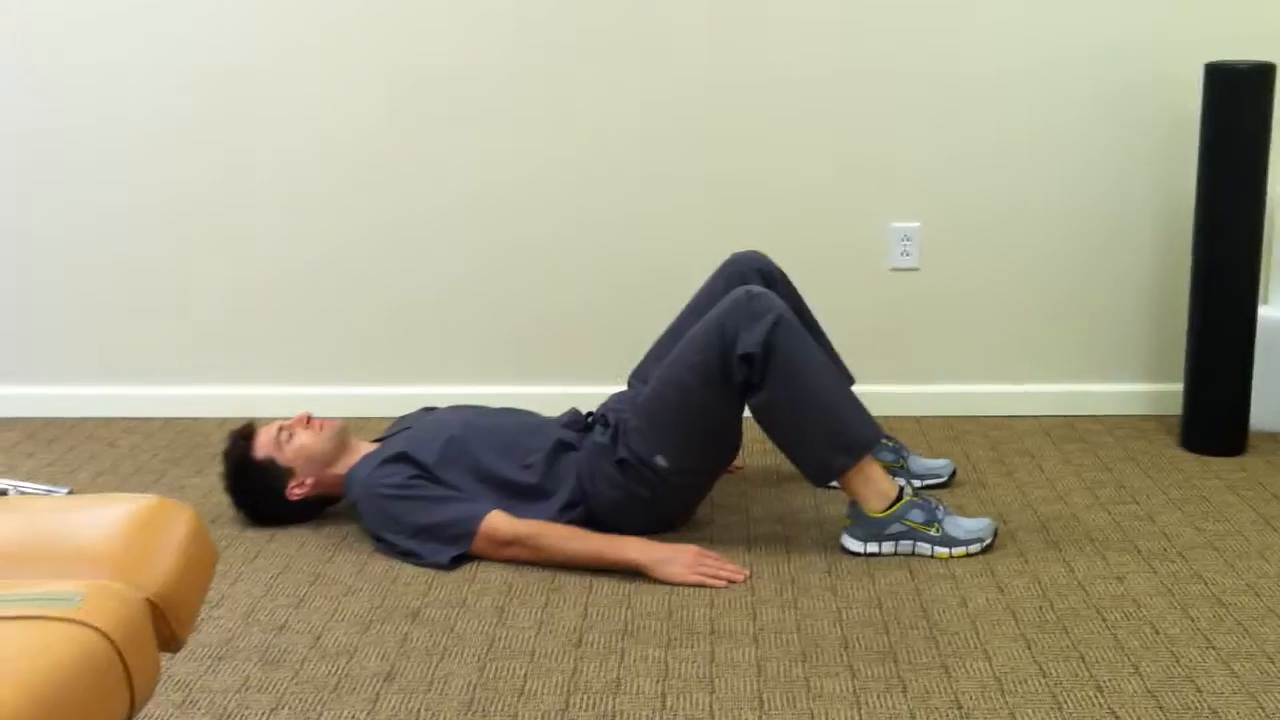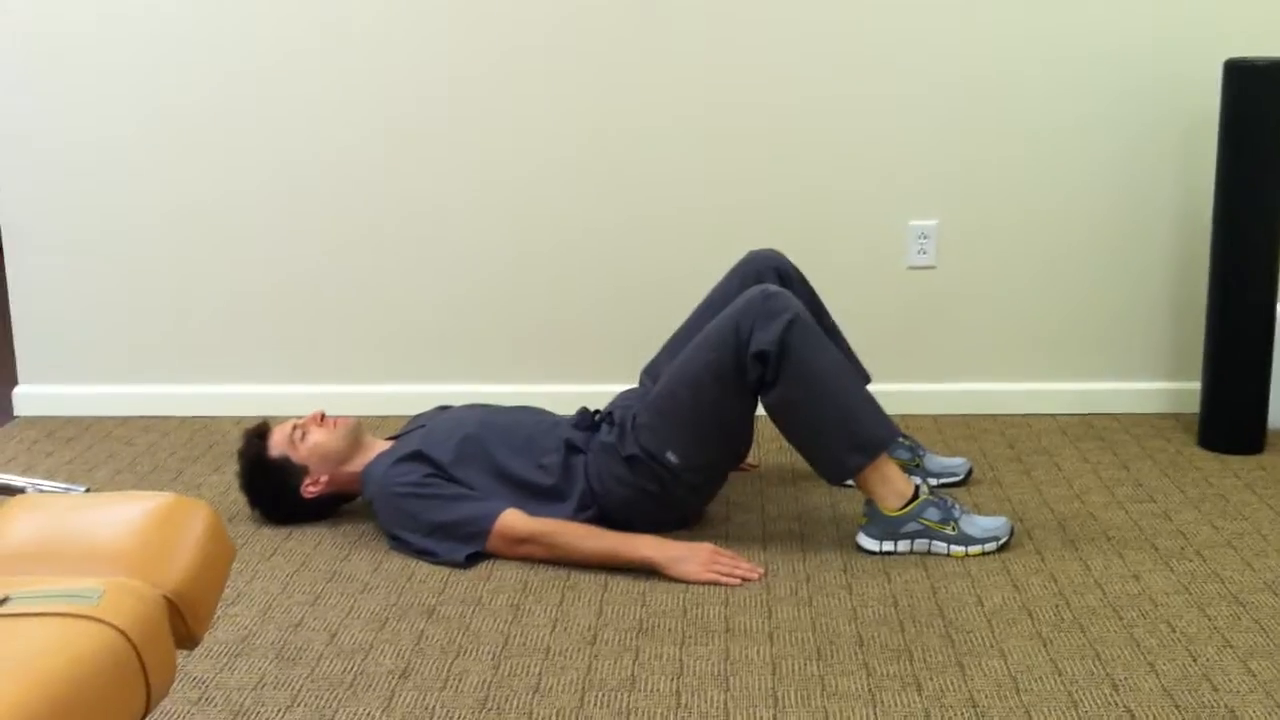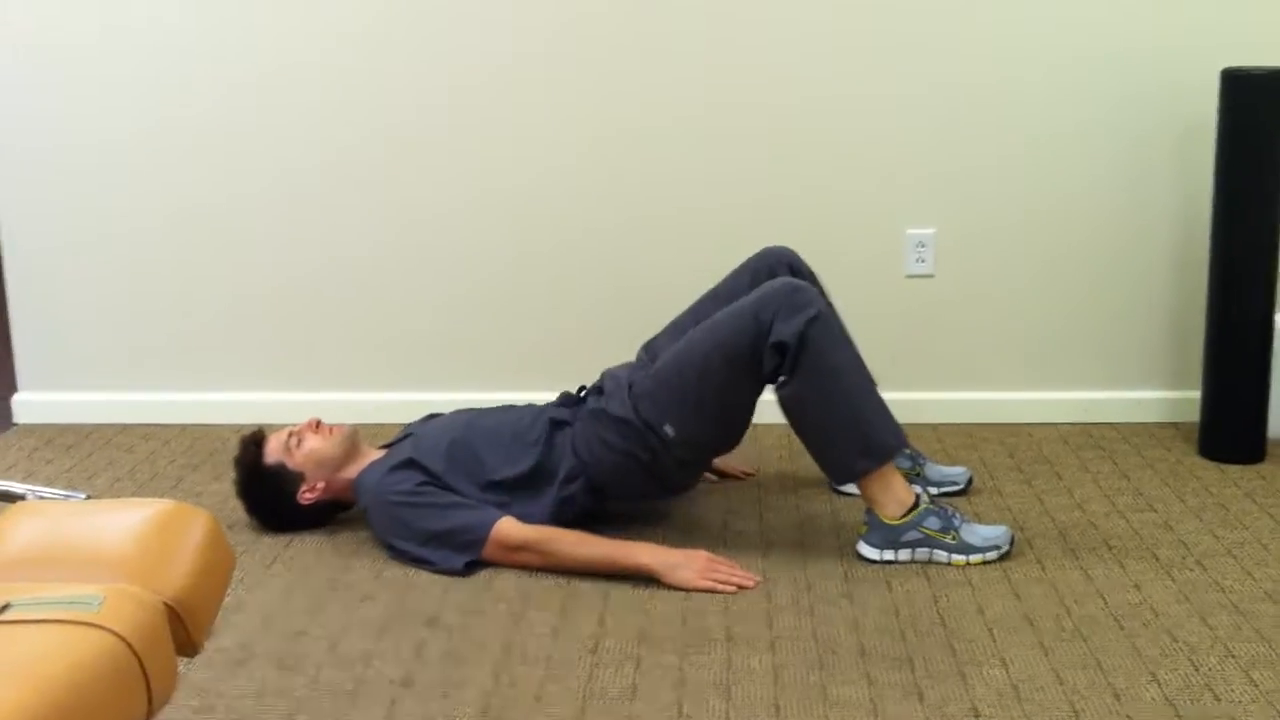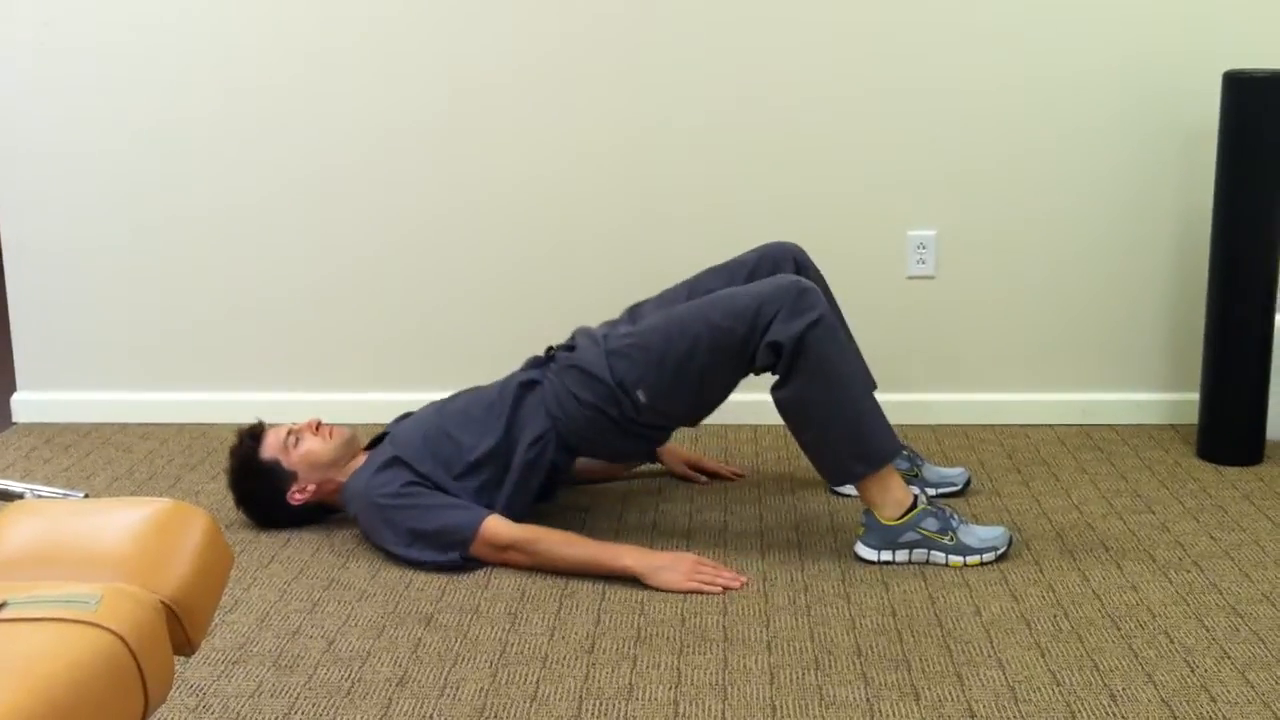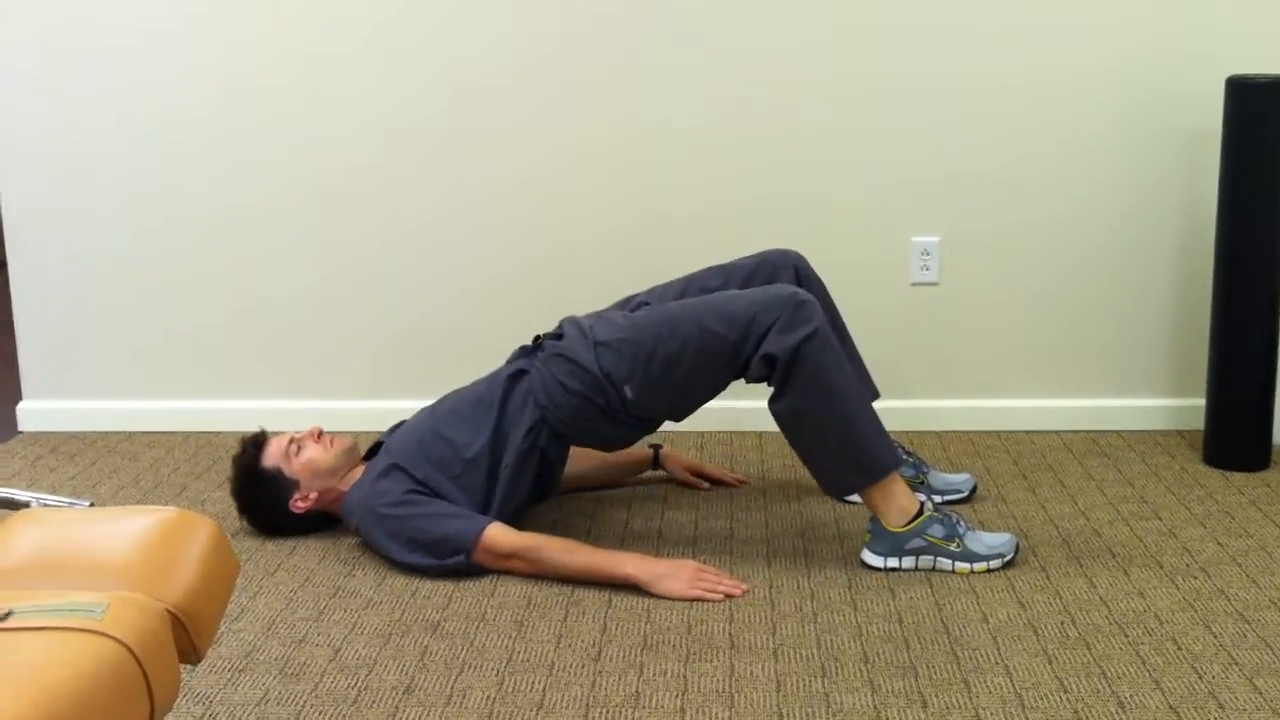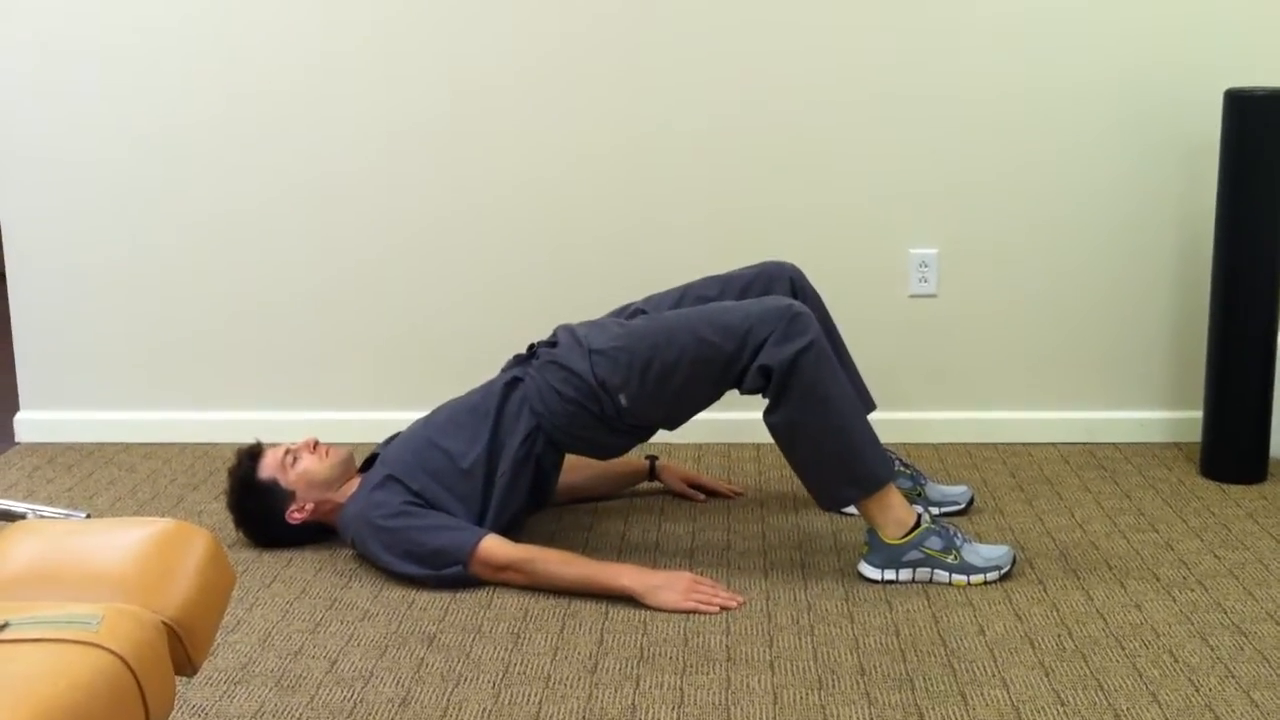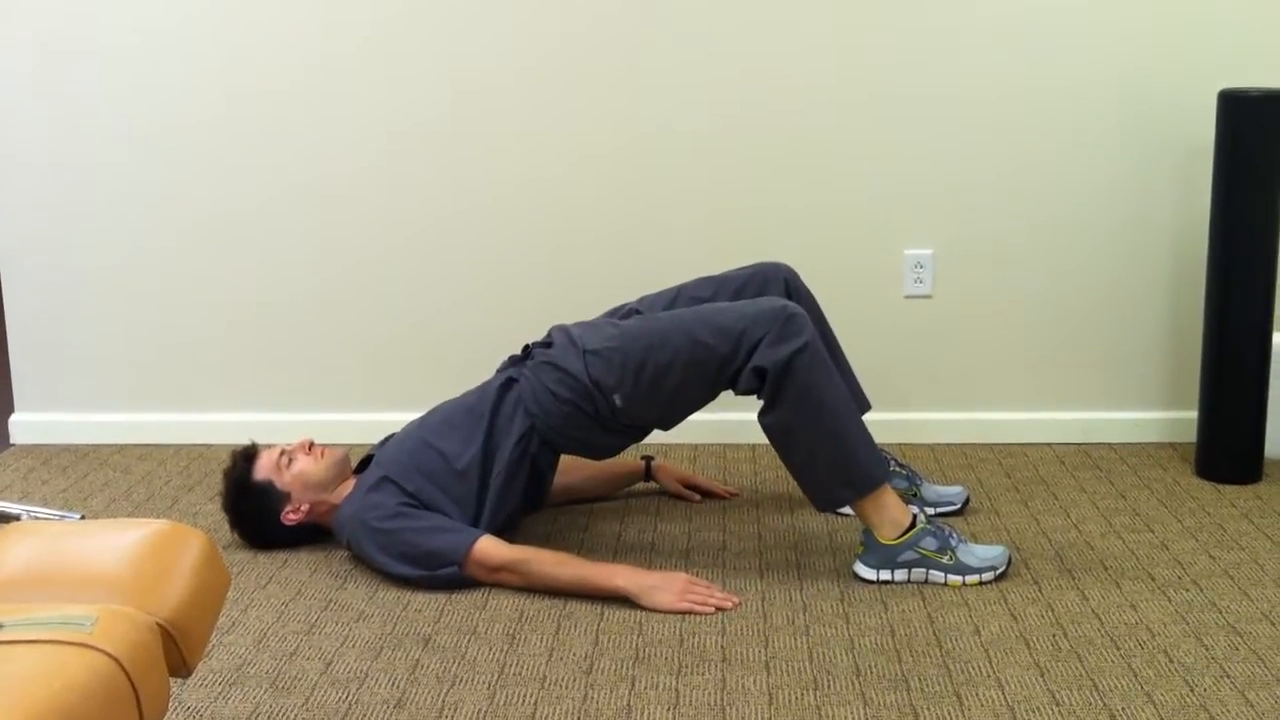
dt=0.4s
person 1, frame 1
left shoulder: (403, 437)
right shoulder: (382, 493)
right elbow: (506, 537)
left wrist: (693, 427)
right wrist: (645, 553)
left hip: (610, 429)
right hip: (625, 480)
left knee: (748, 273)
right knee: (752, 317)
left ankle: (861, 447)
right ankle: (881, 507)
person 1, frame 2
left shoulder: (418, 434)
right shoulder: (396, 491)
right elbow: (521, 536)
left wrist: (704, 426)
right wrist: (659, 552)
left hip: (619, 427)
right hip: (634, 478)
left knee: (765, 271)
right knee: (767, 317)
left ankle: (878, 445)
right ankle: (897, 505)
person 1, frame 3
left shoulder: (408, 448)
right shoulder: (391, 498)
right elbow: (519, 543)
left wrist: (675, 450)
right wrist: (657, 559)
left hip: (608, 411)
right hip: (617, 444)
left knee: (777, 270)
right knee: (791, 309)
left ankle: (875, 454)
right ankle: (896, 514)
person 1, frame 4
left shoulder: (395, 448)
right shoulder: (378, 499)
right elbow: (507, 541)
left wrist: (654, 452)
right wrist: (643, 562)
left hip: (592, 369)
right hip: (590, 396)
left knee: (782, 266)
right knee: (791, 308)
left ankle: (874, 454)
right ankle: (894, 515)
person 1, frame 5
left shoulder: (392, 457)
right shoulder: (379, 508)
right elbow: (506, 549)
left wrist: (654, 459)
right wrist: (644, 570)
left knee: (781, 274)
right knee: (784, 320)
left ankle: (873, 456)
right ankle: (900, 522)
person 1, frame 6
left shoulder: (386, 469)
right shoulder: (376, 520)
right elbow: (503, 561)
left wrist: (651, 468)
right wrist: (638, 582)
left knee: (777, 285)
right knee: (782, 329)
left ankle: (870, 468)
right ankle: (897, 533)
person 1, frame 7
left shoulder: (383, 469)
right shoulder: (371, 521)
right elbow: (498, 562)
left wrist: (646, 469)
right wrist: (635, 582)
left knee: (772, 287)
right knee: (775, 332)
left ankle: (864, 467)
right ankle: (892, 534)
